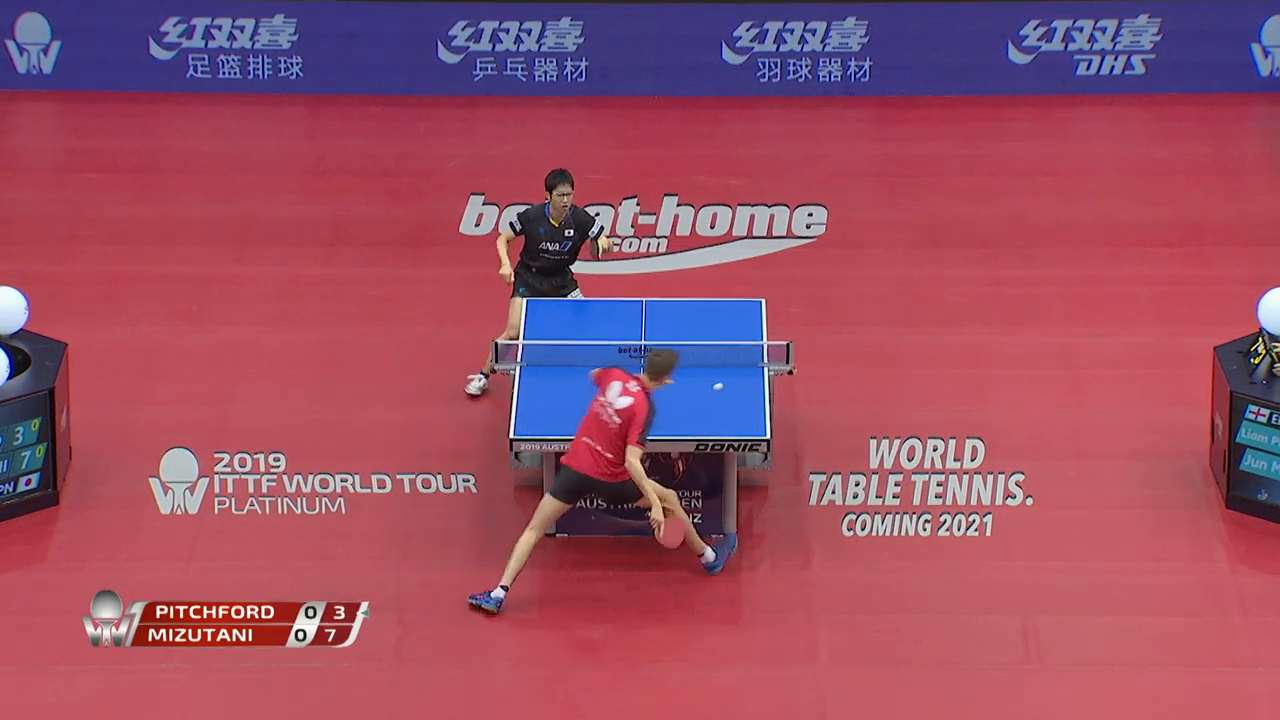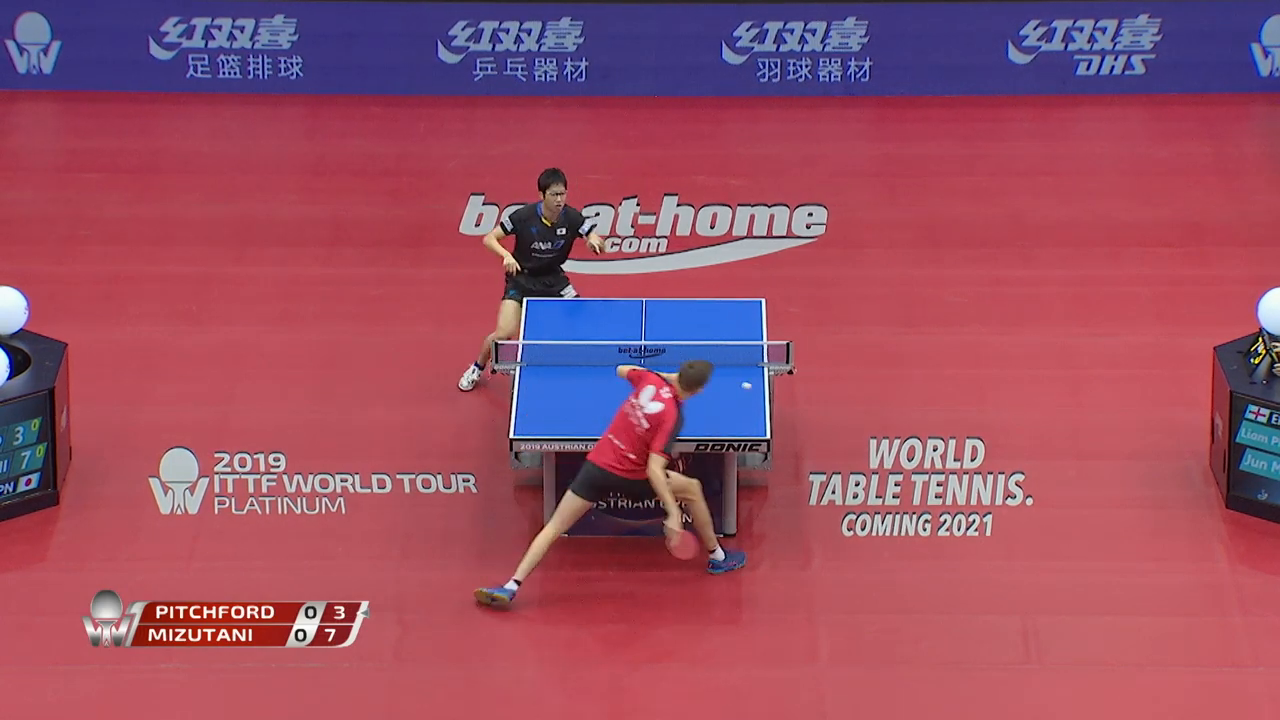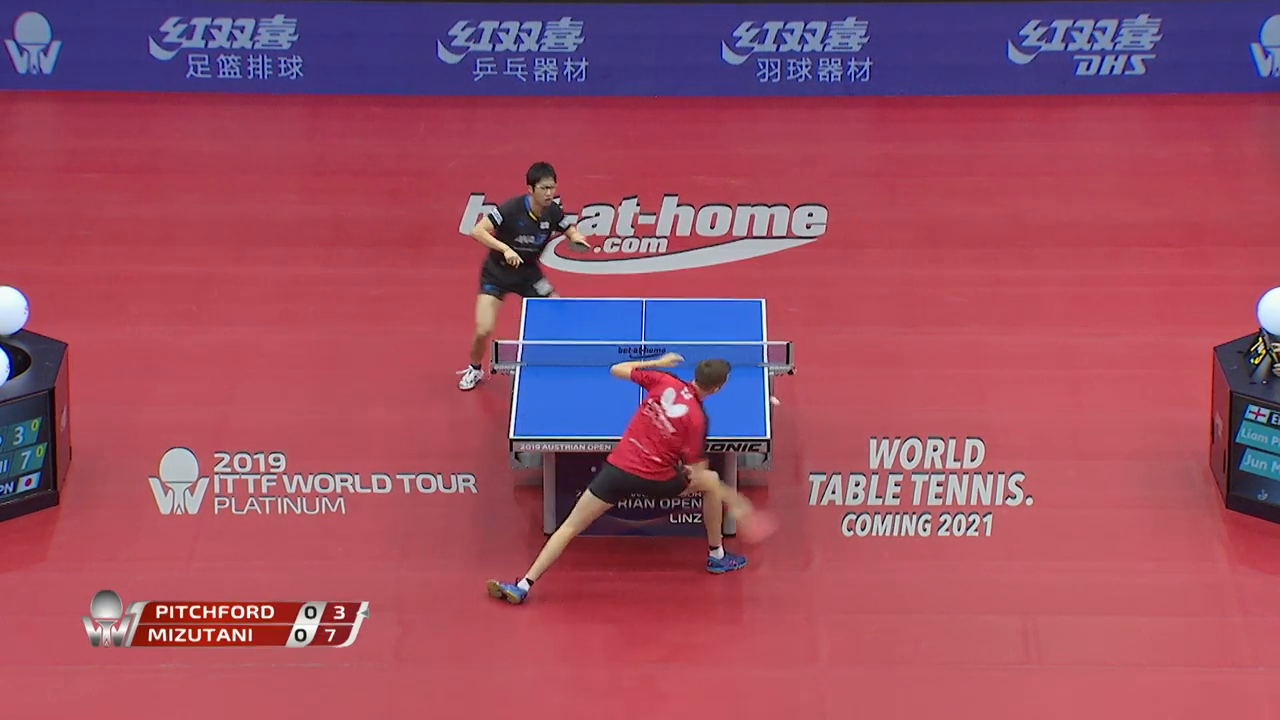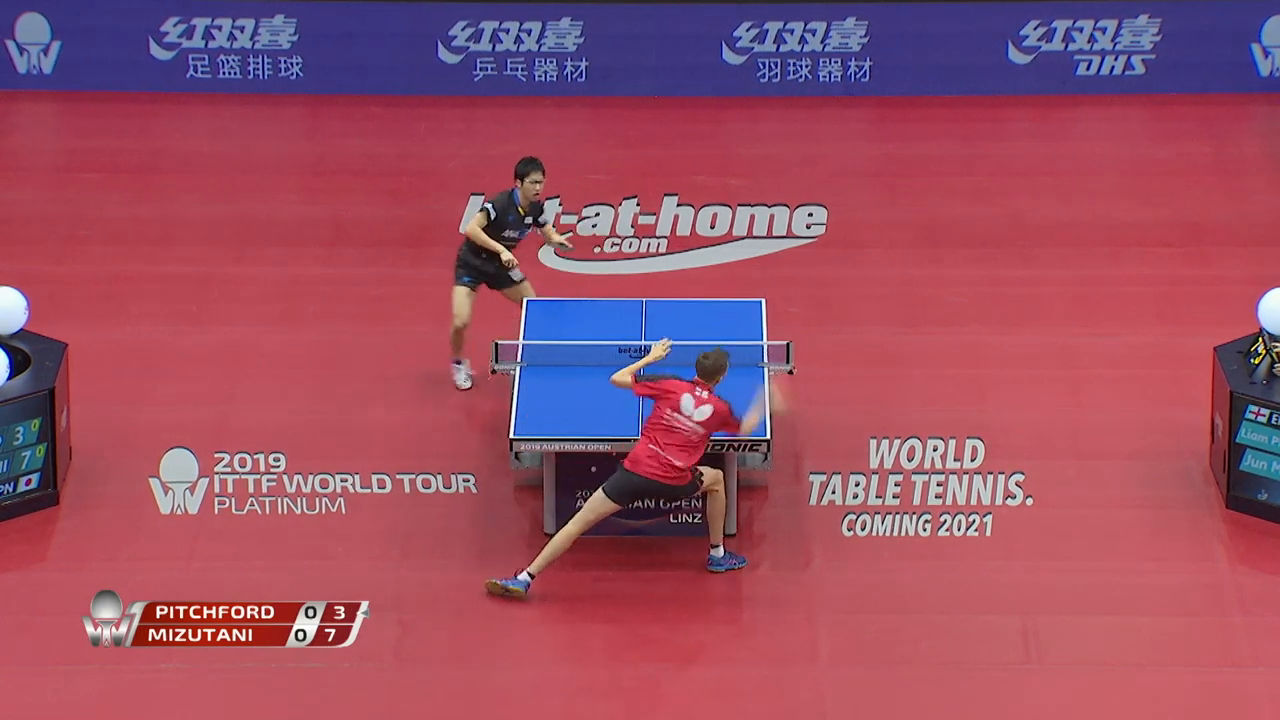
dt=0.1s
person 1, frame 1
left shoulder: (613, 375)
right shoulder: (643, 407)
left elbow: (595, 374)
right elbow: (631, 462)
left wrist: (640, 380)
right wrist: (655, 505)
left hip: (573, 468)
right hip: (609, 477)
left knee: (533, 530)
right knee: (670, 501)
left ankle: (498, 594)
right ankle: (708, 557)
person 1, frame 2
left shoulder: (649, 378)
right shoulder: (673, 417)
left elbow: (622, 369)
right elbow: (654, 469)
left wrist: (666, 378)
right wrist: (673, 513)
left hip: (598, 464)
right hip: (634, 476)
left knee: (553, 527)
right knee: (693, 490)
left ankle: (510, 587)
right ankle: (717, 556)
person 1, frame 3
left shoulder: (663, 382)
right shoulder: (697, 419)
left elbow: (617, 370)
right elbow: (697, 471)
left wrist: (659, 364)
right wrist: (735, 501)
left hip: (618, 467)
right hip: (655, 478)
left knee: (571, 526)
right knee: (711, 481)
left ankle: (522, 586)
right ankle: (717, 556)
person 1, frame 4
left shoulder: (670, 386)
right shoulder: (720, 409)
left elbow: (617, 379)
right elbow: (743, 430)
left wrist: (649, 358)
right wrist: (761, 407)
left hip: (635, 472)
right hip: (674, 482)
left knee: (580, 521)
right knee: (716, 480)
left ankle: (524, 578)
right ankle: (718, 555)
person 2, frame 1
left shoulder: (581, 218)
right shoulder: (530, 216)
left elbow: (604, 240)
right elbow: (502, 239)
left wrist: (603, 243)
right wrist: (505, 264)
left hip: (561, 279)
right hip: (529, 277)
right knee: (513, 333)
right ankle: (483, 375)
person 2, frame 2
left shoulder: (571, 217)
right shoulder: (523, 216)
left elbow: (594, 238)
right elbow: (489, 238)
left wrist: (595, 243)
right wrist: (506, 256)
left hip: (552, 277)
right hip: (520, 277)
right knee: (504, 333)
right ankle: (477, 368)
person 2, frame 3
left shoulder: (554, 212)
right shoulder: (511, 208)
left elbow: (570, 231)
right elbow: (478, 231)
left wrist: (578, 238)
right wrist: (505, 249)
left hip: (529, 271)
right hip: (497, 271)
right knee: (483, 331)
right ankle: (474, 369)
person 2, frame 4
left shoulder: (535, 206)
right shoulder: (500, 203)
left elbow: (546, 229)
right elbow: (470, 229)
left wrist: (557, 238)
right wrist: (500, 249)
left hip: (502, 264)
right hip: (472, 262)
right knee: (461, 322)
right ankle: (459, 363)
